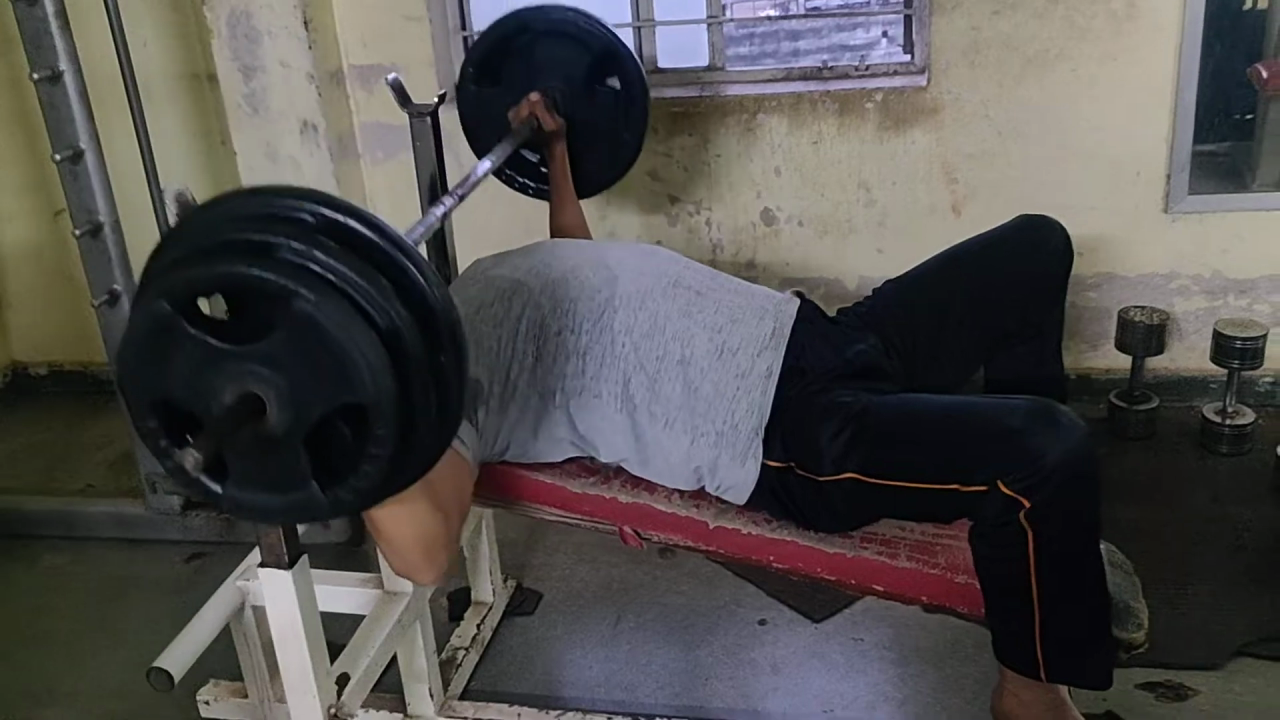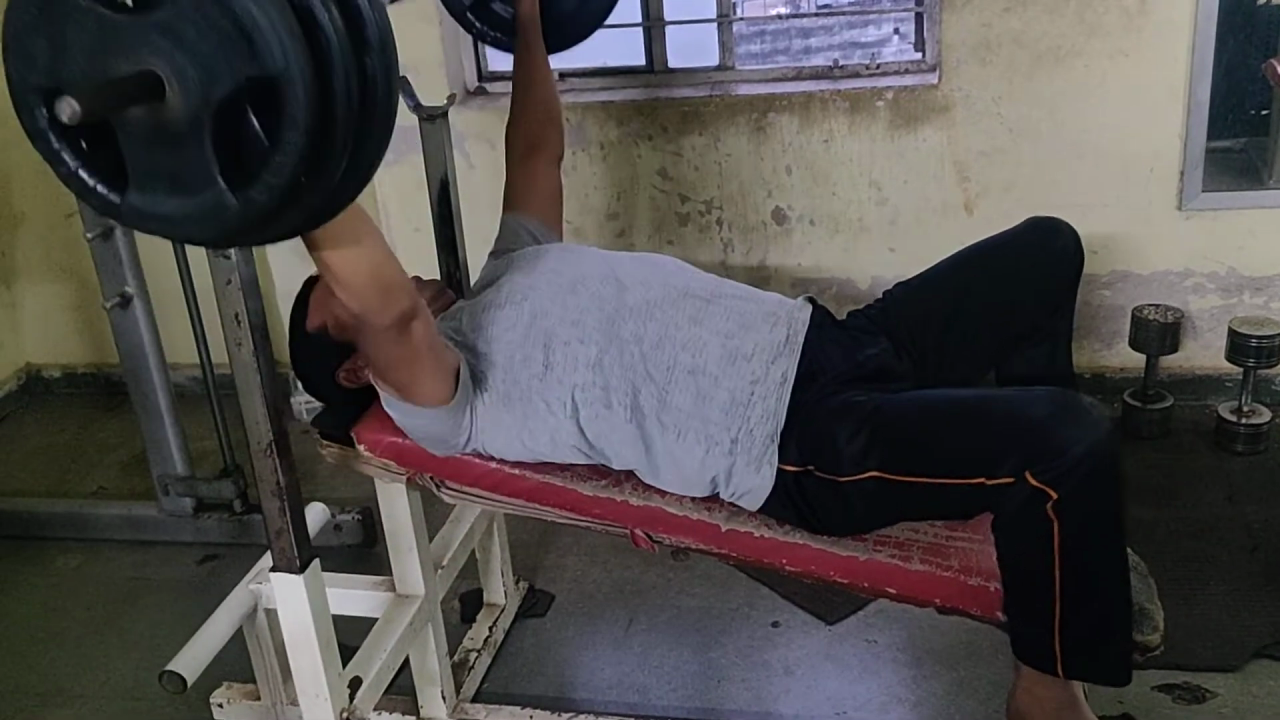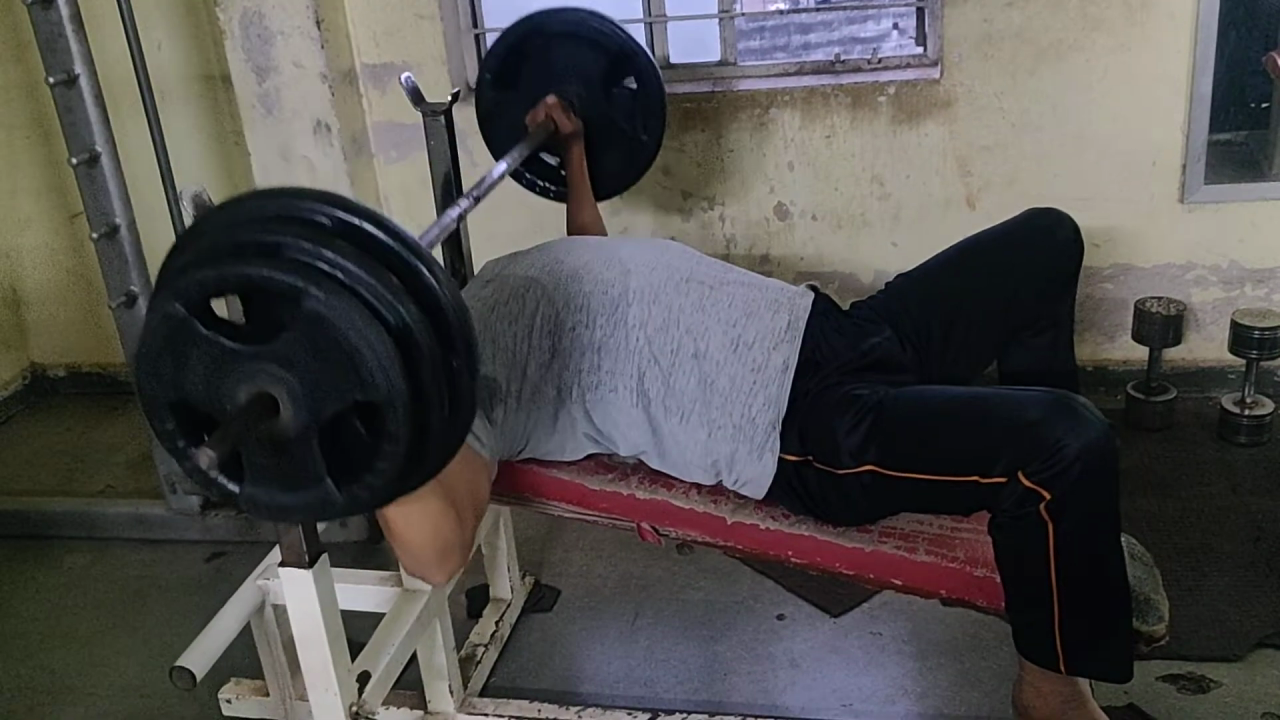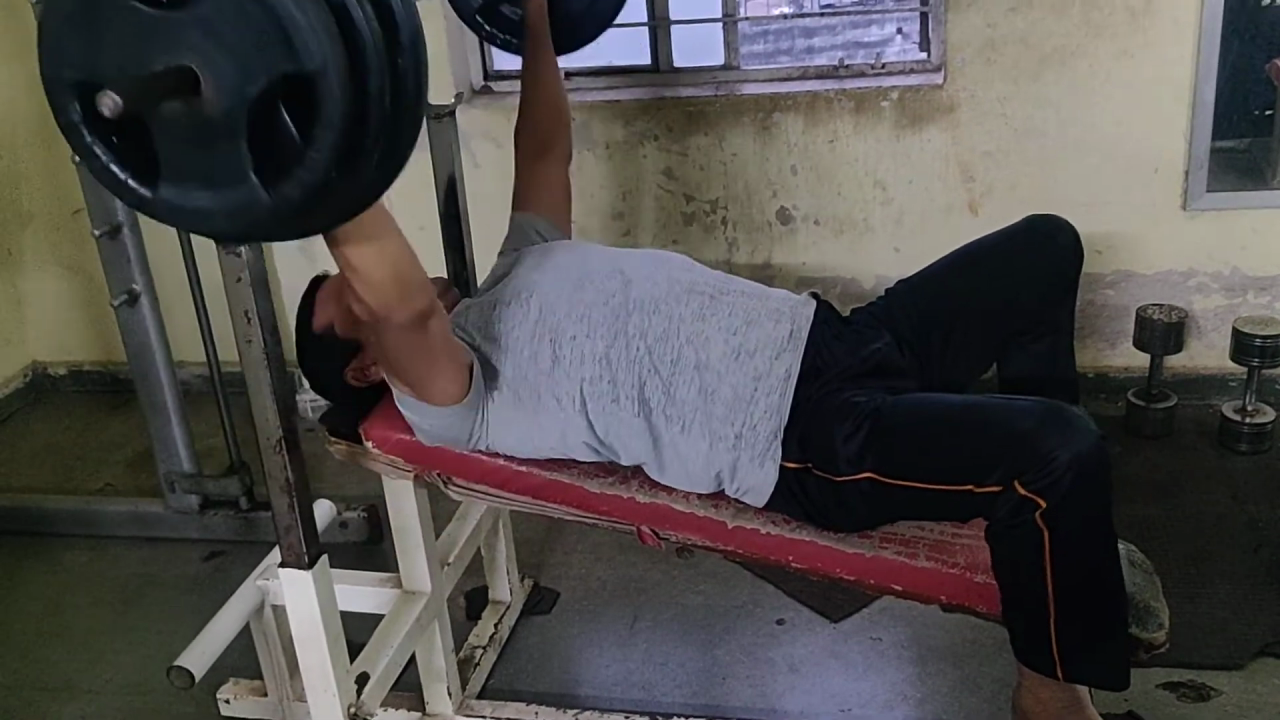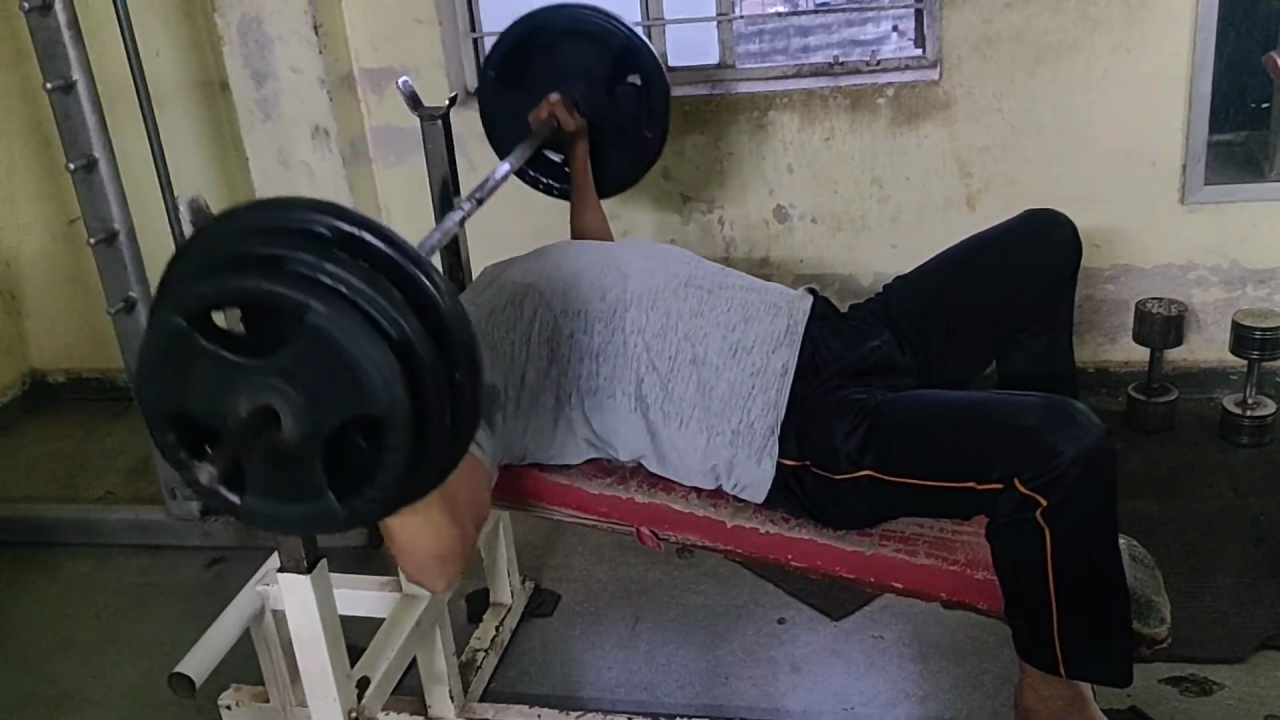
dt=1s
person 1, frame 1
left shoulder: (484, 284)
left elbow: (577, 271)
right elbow: (425, 550)
left wrist: (554, 147)
left hip: (815, 343)
right hip: (794, 436)
left knee: (1033, 247)
right knee: (1052, 448)
left ankle: (1032, 532)
person 1, frame 2
left shoulder: (504, 284)
right shoulder: (435, 395)
left elbow: (538, 154)
right elbow: (381, 303)
left hip: (826, 348)
right hip: (804, 441)
left knee: (1045, 249)
right knee: (1072, 440)
left ankle: (1045, 517)
person 1, frame 3
left shoulder: (491, 290)
left elbow: (591, 268)
right elbow: (438, 550)
left wrist: (571, 147)
left hip: (826, 334)
right hip: (809, 429)
left knee: (1045, 240)
right knee: (1072, 441)
left ankle: (1053, 519)
person 1, frame 4
left shoulder: (515, 281)
right shoulder: (451, 396)
left elbow: (547, 156)
right elbow: (403, 304)
left hip: (829, 344)
right hip: (808, 436)
left knee: (1044, 247)
right knee: (1064, 451)
left ankle: (1051, 525)
person 1, frame 5
left shoulder: (491, 294)
left elbow: (593, 268)
right elbow: (440, 555)
left wrist: (575, 146)
left hip: (823, 336)
right hip: (805, 433)
left knee: (1042, 242)
right knee: (1069, 446)
left ankle: (1058, 533)
